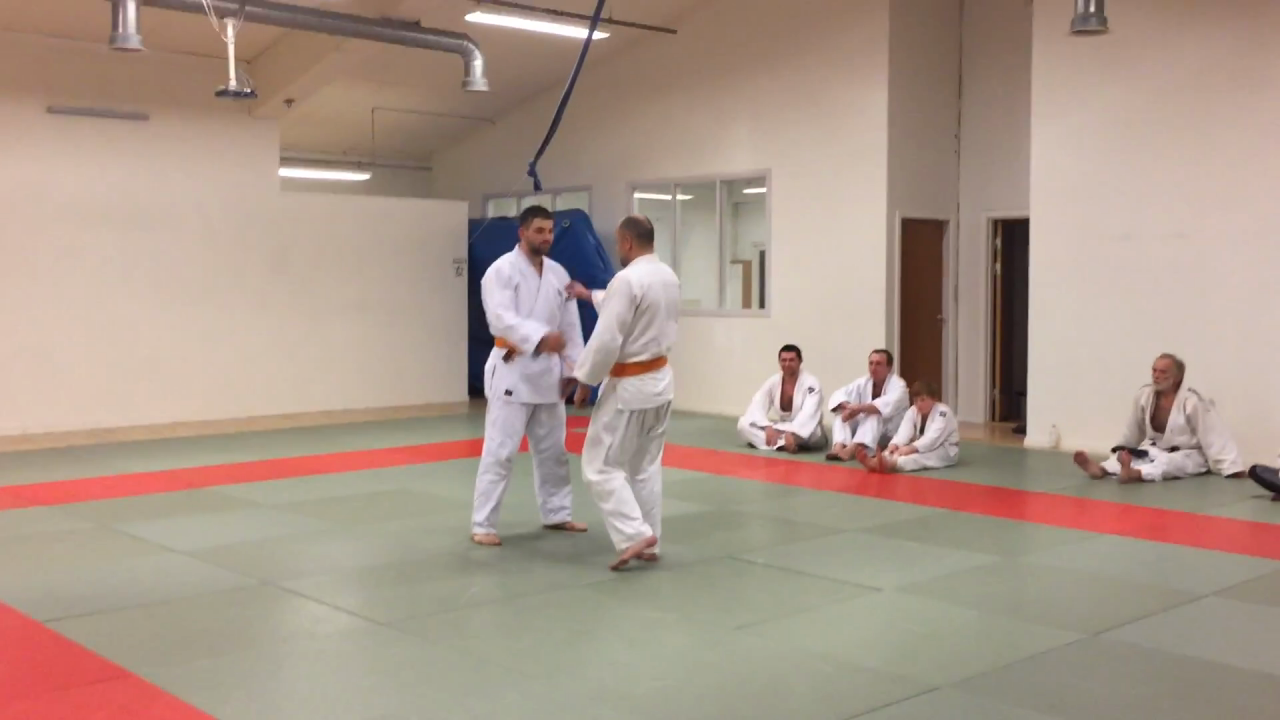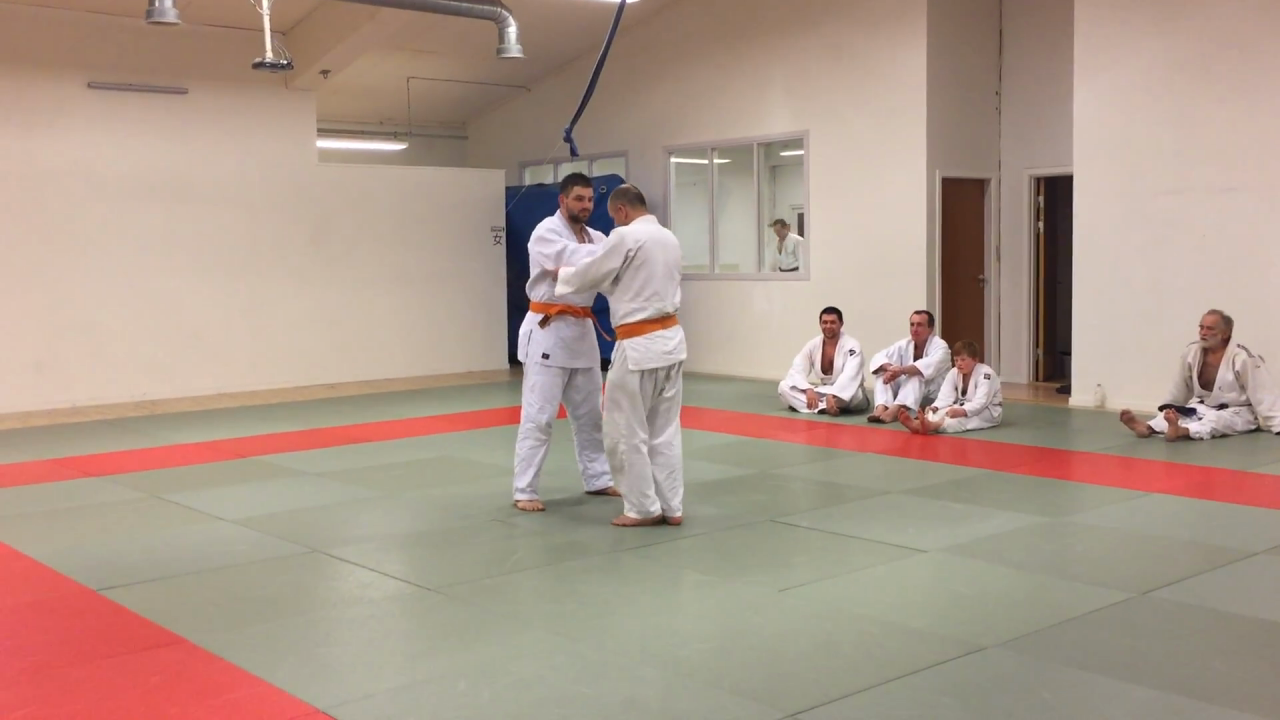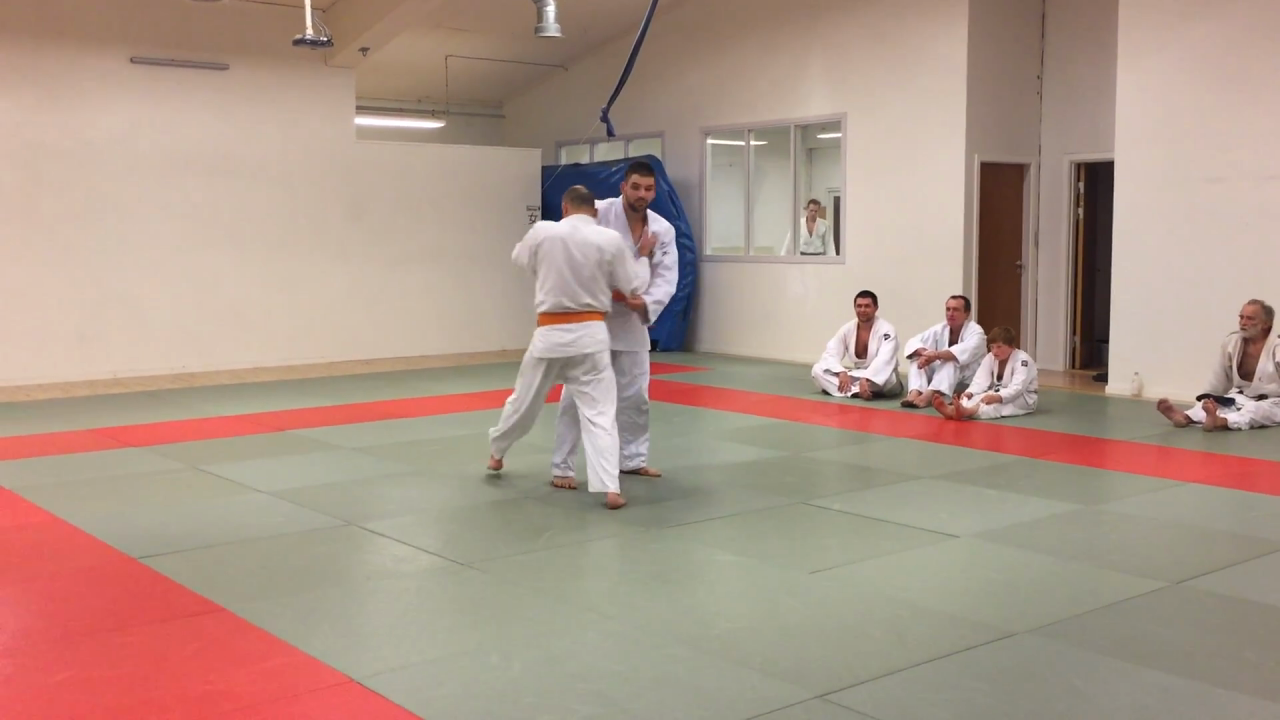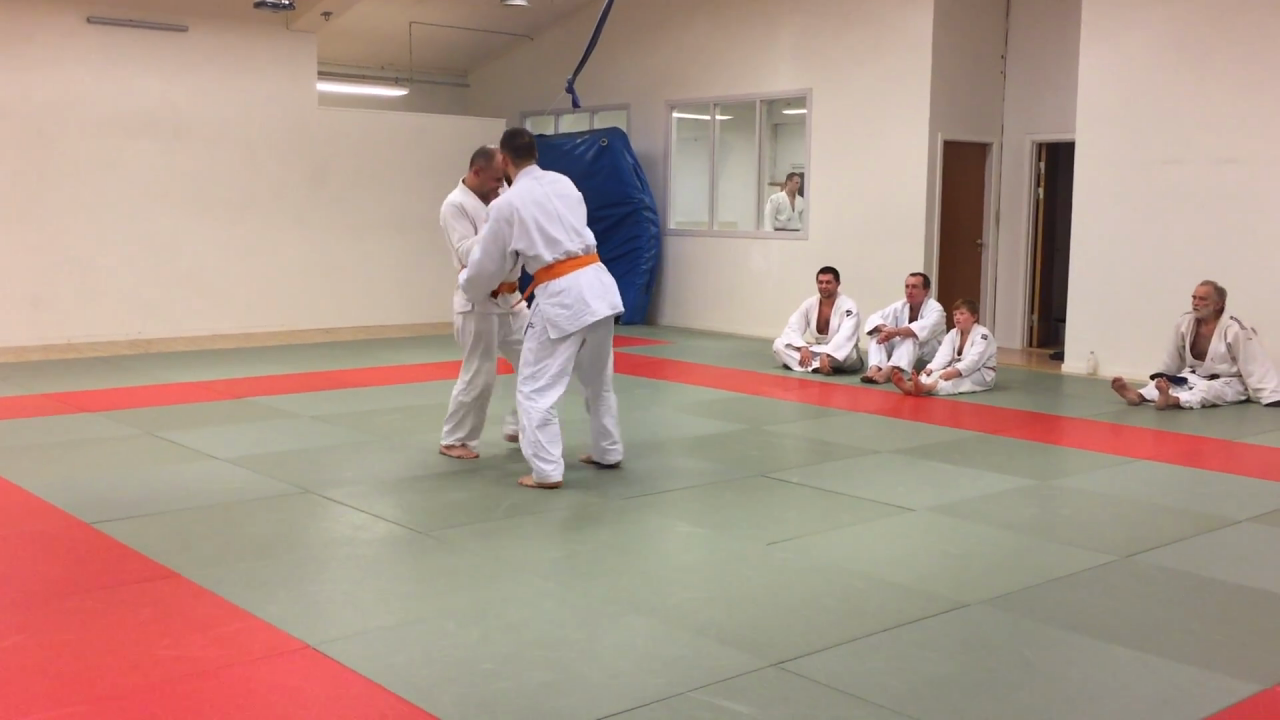
dt=1s
person 1, frame 1
left shoulder: (558, 273)
right shoulder: (502, 269)
left elbow: (571, 326)
right elbow: (502, 317)
left wrist: (574, 369)
right wrist: (538, 339)
left hip: (549, 371)
right hip: (513, 368)
left knee: (553, 448)
right knee: (500, 450)
left ankle: (556, 514)
right ankle: (483, 524)
person 1, frame 2
left shoulder: (593, 237)
right shoulder: (547, 231)
right elbow: (568, 257)
left hip: (582, 332)
right hip: (548, 331)
left knee: (590, 413)
right knee: (539, 415)
left ankle: (598, 479)
right ankle: (525, 491)
person 1, frame 3
left shoulder: (662, 230)
right shoulder: (599, 213)
left elbow: (666, 277)
left wrist: (645, 303)
left hip: (631, 318)
left knee: (635, 395)
left ankle: (633, 459)
right ankle: (563, 467)
person 1, frame 4
left shoulder: (506, 205)
right shoulder: (564, 183)
left elbow: (489, 266)
left wrist: (469, 287)
left hip: (561, 294)
right hip: (597, 282)
left knee: (536, 387)
right knee: (598, 378)
left ankle: (546, 471)
right ankle: (608, 452)
person 2, frame 1
left shoulder: (628, 279)
right shoulder: (668, 276)
left elbow: (607, 339)
left wrist: (583, 381)
right wrist: (591, 295)
left hip: (629, 384)
right hip: (660, 379)
left knee: (599, 465)
right knee: (646, 466)
left ankle: (636, 534)
right ankle: (647, 542)
person 2, frame 2
left shoulder: (626, 236)
right shoulder: (669, 238)
left elbow: (590, 277)
left wrist: (562, 273)
left hip: (640, 345)
right hip: (671, 338)
left knee: (625, 432)
right knee: (665, 431)
left ankle: (643, 506)
right ankle: (670, 507)
person 2, frame 3
left shoulder: (542, 232)
right shoulder: (610, 240)
left elbow: (520, 257)
right elbow: (635, 287)
right wrist: (643, 255)
left hip: (549, 333)
right hip: (590, 334)
left knee: (522, 403)
right knee: (600, 413)
left ankle: (497, 456)
right ankle: (609, 488)
person 2, frame 4
left shoulder: (499, 192)
right shoulder: (454, 205)
right elbow: (470, 255)
left hip: (509, 297)
right hip: (476, 302)
right knee: (480, 375)
left ankle: (517, 427)
right ankle: (454, 440)
